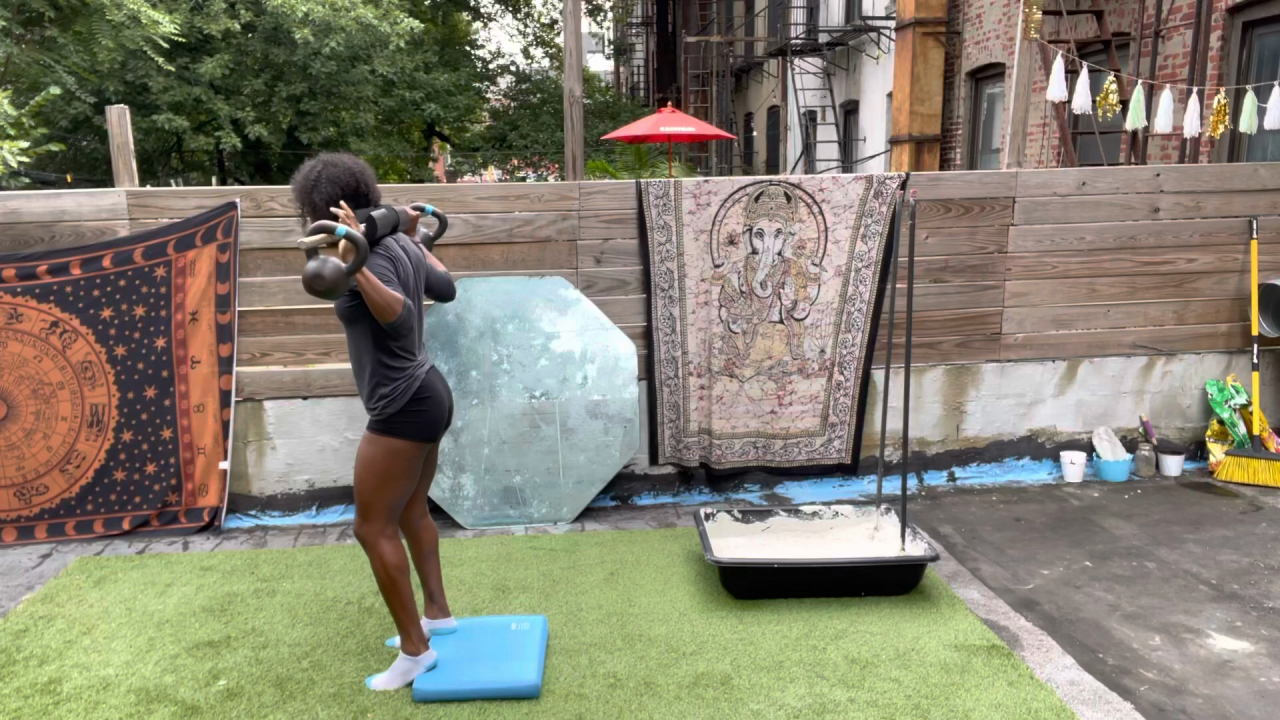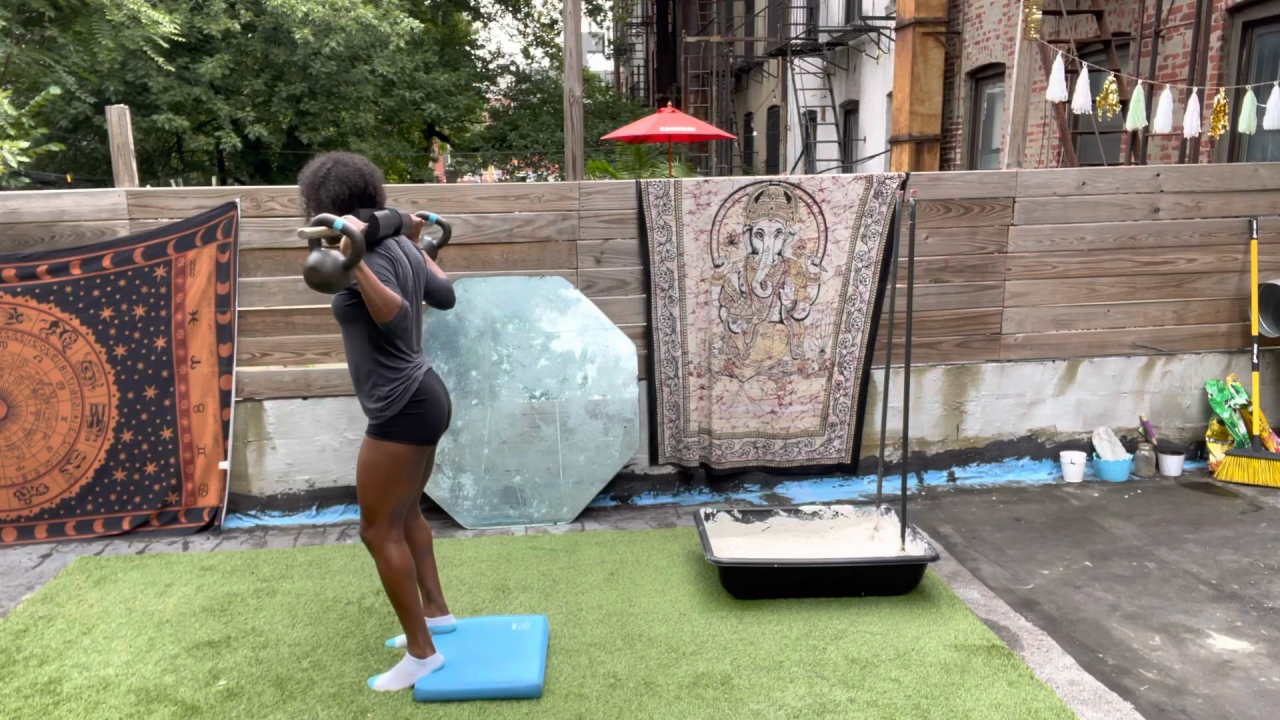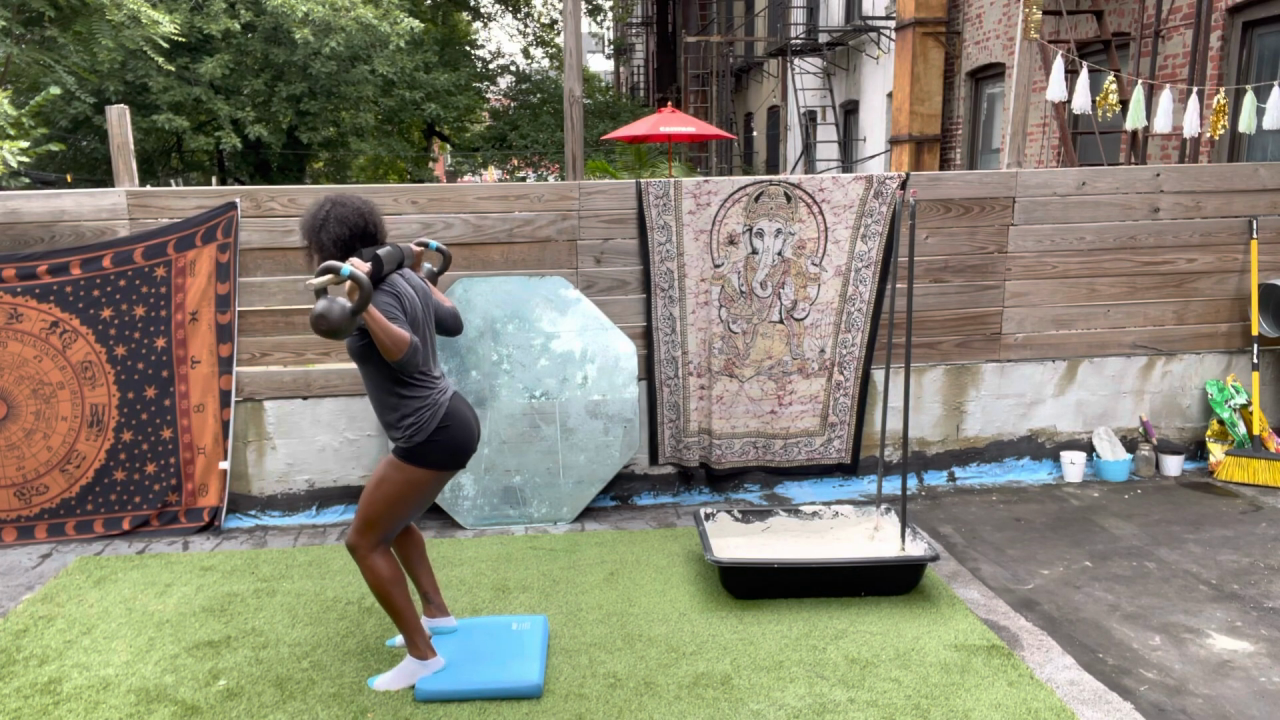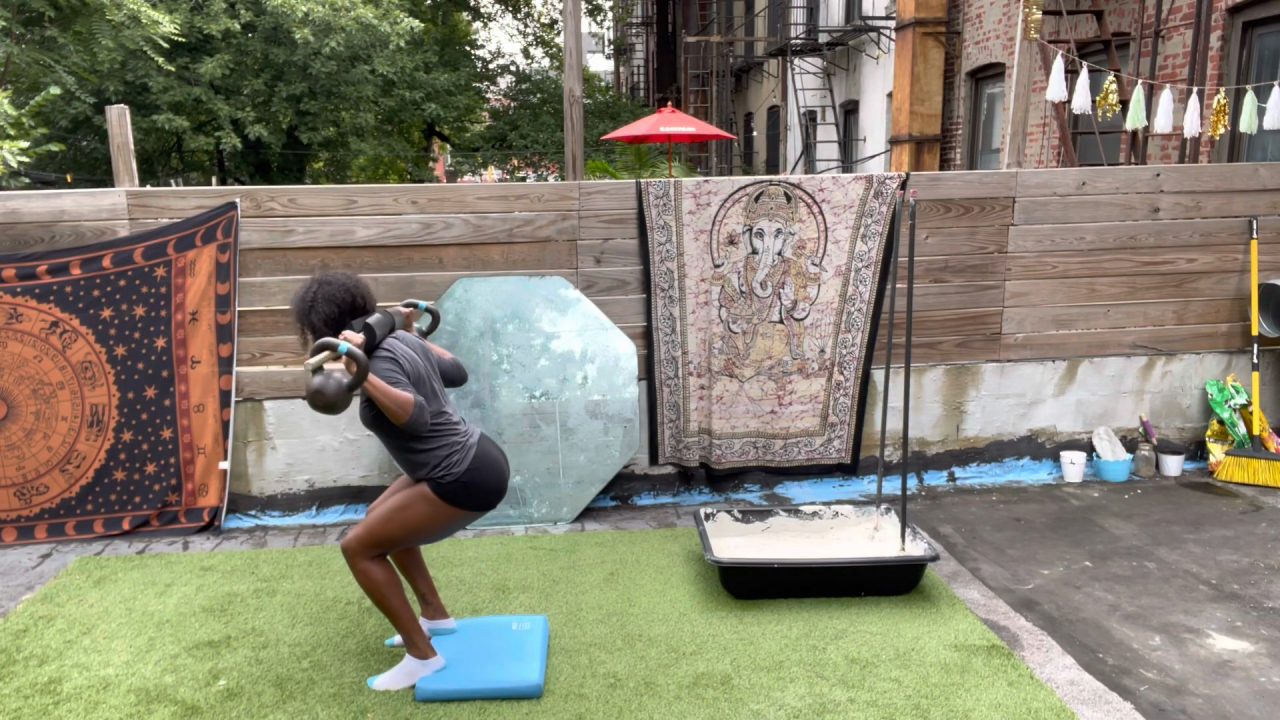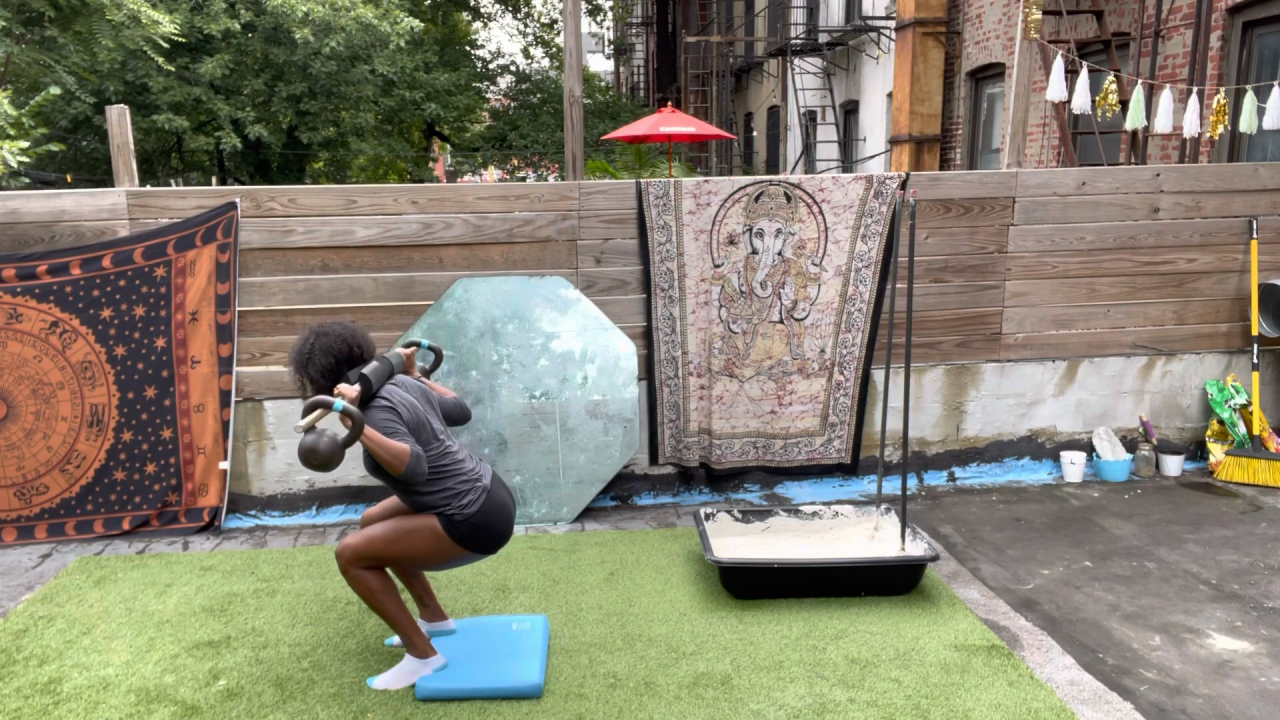
dt=1s
person 1, frame 1
left shoulder: (374, 254)
right shoulder: (398, 245)
left elbow: (400, 318)
right elbow: (446, 288)
left wrist: (355, 265)
left hip: (403, 407)
right hip: (425, 396)
left knee: (372, 527)
right knee: (411, 512)
left ankle: (414, 649)
right ankle: (438, 613)
person 1, frame 2
left shoulder: (373, 255)
right shoulder: (399, 248)
left elbow: (396, 319)
right elbow: (445, 296)
left wrist: (355, 262)
left hip: (402, 410)
right hip: (423, 398)
left knee: (379, 531)
right knee: (404, 514)
left ankle: (422, 652)
right ankle: (437, 612)
person 1, frame 3
left shoulder: (379, 293)
right shoulder: (403, 280)
left elbow: (410, 357)
right elbow: (453, 323)
left wrist: (362, 307)
left hip: (431, 437)
right hip: (450, 421)
left knee: (364, 541)
right knee: (391, 518)
left ankle: (422, 654)
right ankle: (437, 613)
person 1, frame 4
left shoulder: (378, 361)
right shoulder: (400, 342)
left elbow: (417, 418)
right elbow: (457, 373)
left wrist: (361, 376)
left hip: (467, 481)
right hip: (475, 460)
left knee: (358, 546)
right knee: (381, 520)
left ankle: (422, 655)
right ankle: (435, 615)
person 1, frame 5
left shoulder: (377, 411)
right shoulder: (402, 385)
left elbow: (414, 469)
right elbow: (460, 412)
left wrist: (358, 428)
left hip: (475, 522)
right hip: (486, 497)
left knee: (351, 553)
right knee: (372, 525)
left ankle: (422, 654)
right ankle: (434, 618)
